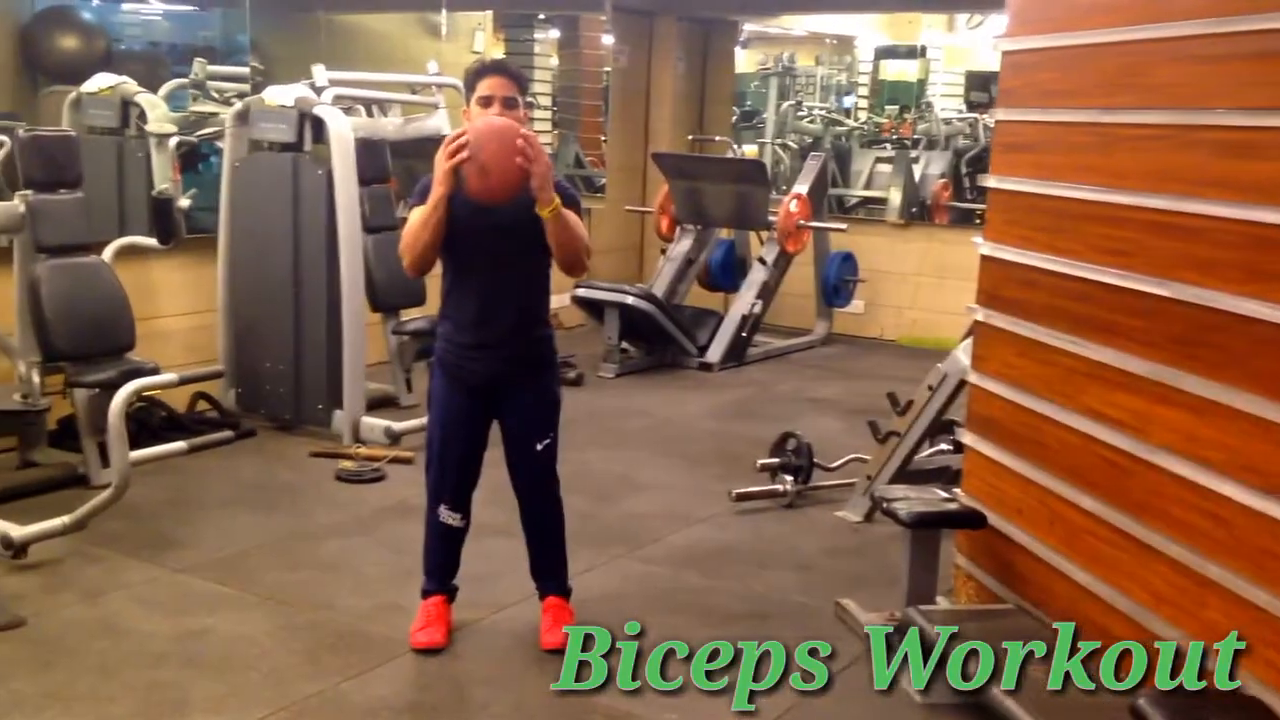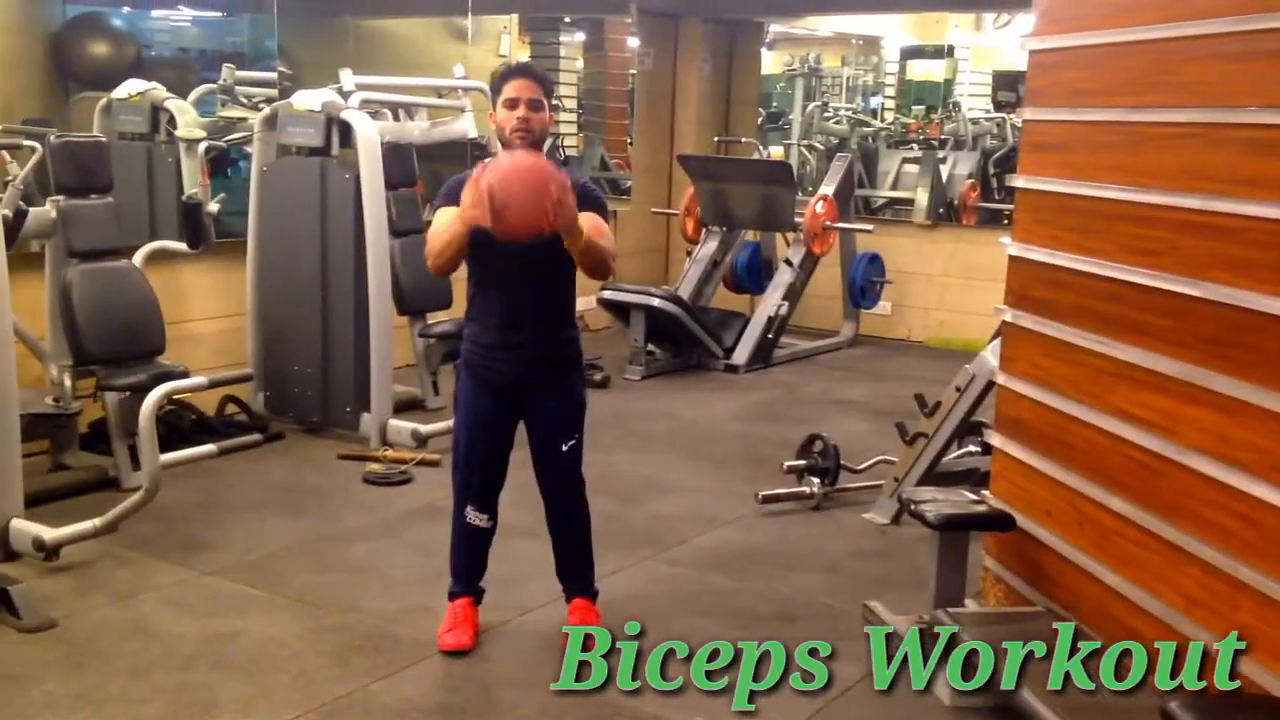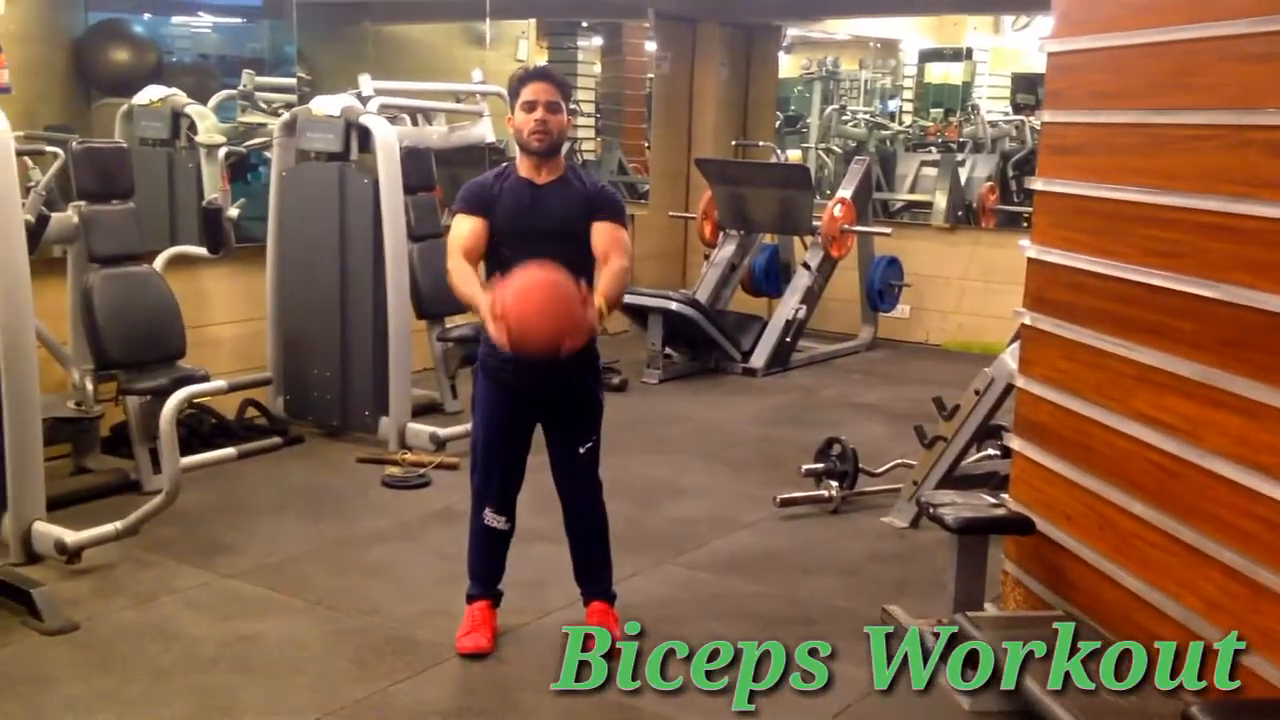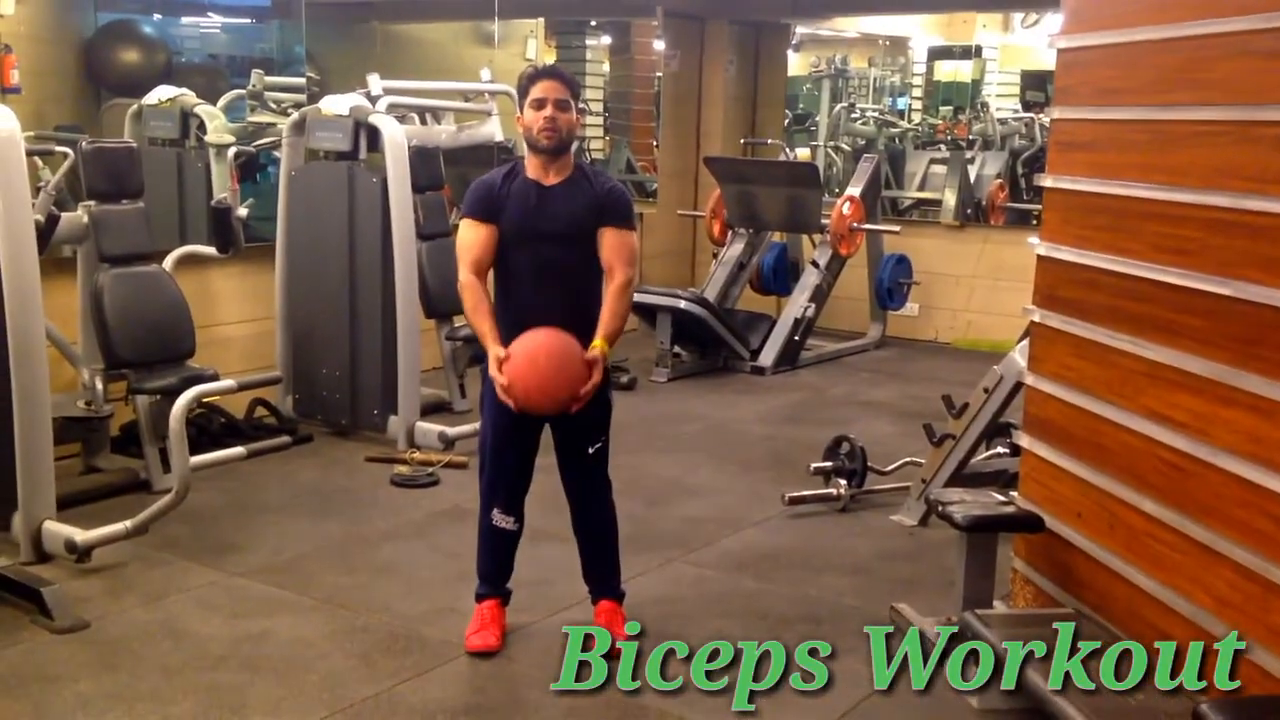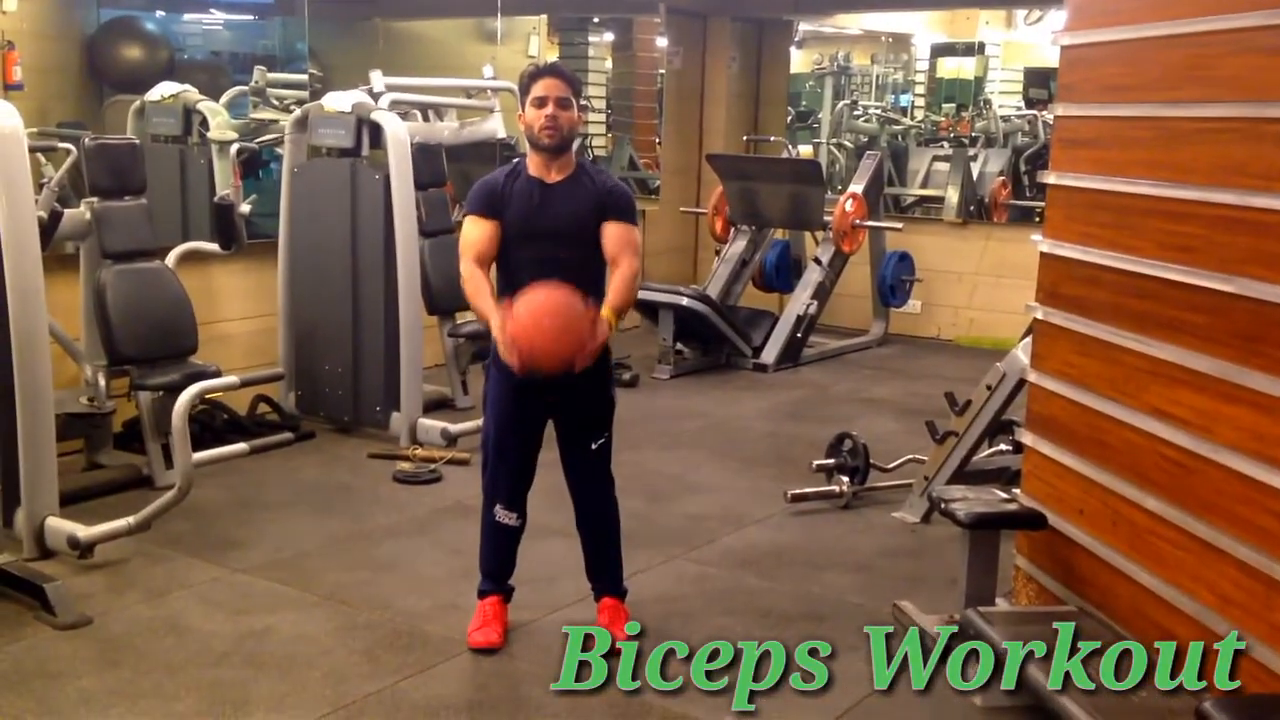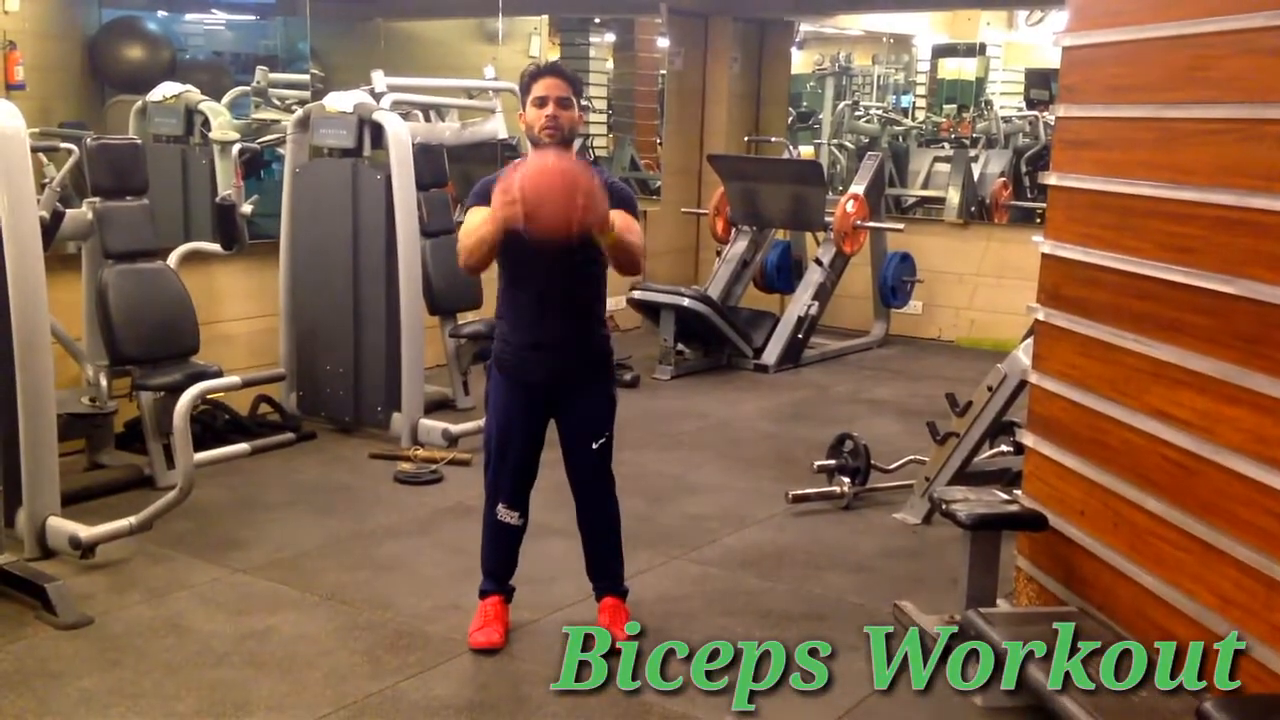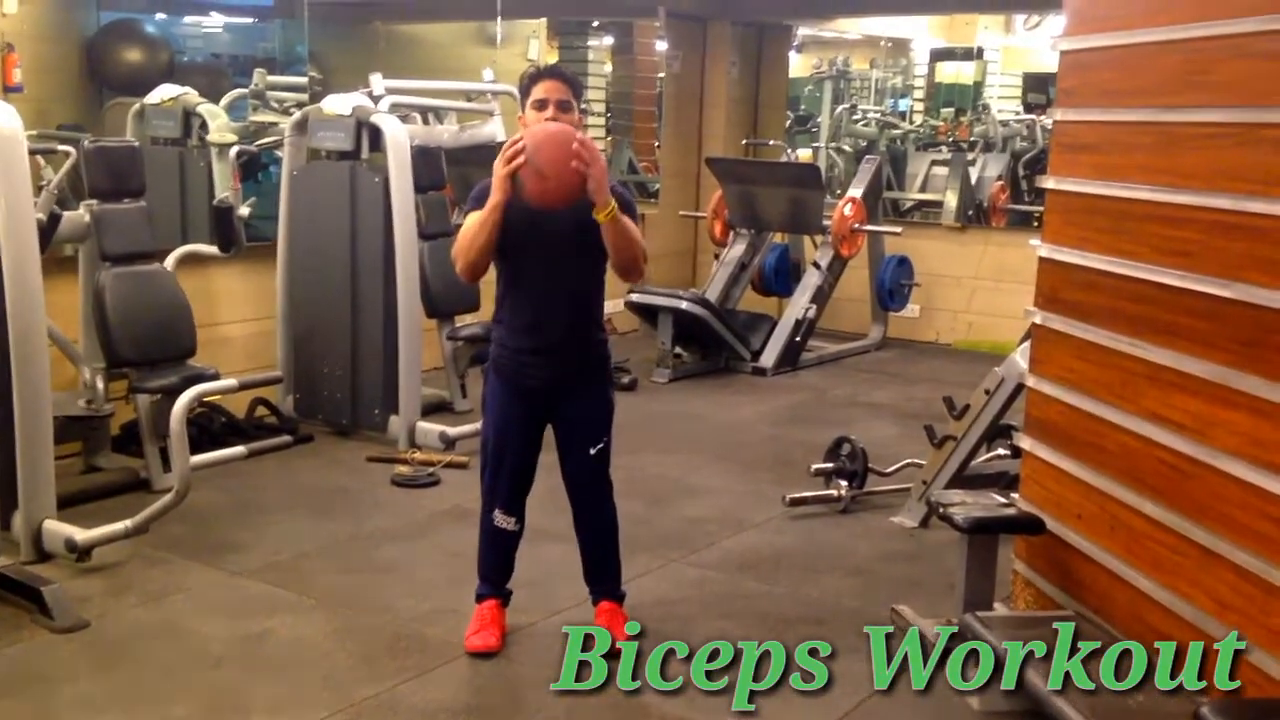
dt=0.4s
person 1, frame 1
left shoulder: (551, 186)
right shoulder: (437, 183)
left elbow: (577, 262)
right elbow: (413, 262)
left wrist: (542, 194)
right wrist: (442, 191)
left hip: (529, 364)
right hip: (459, 363)
left knee: (538, 485)
right knee: (447, 485)
left ankle: (554, 597)
right ankle: (436, 596)
person 1, frame 2
left shoulder: (578, 190)
right shoulder: (463, 187)
left elbow: (605, 261)
right elbow: (435, 257)
left wrist: (572, 232)
right wrist: (468, 222)
left hip: (556, 365)
right hip: (485, 363)
left knee: (565, 485)
right knee: (474, 486)
left ankle: (581, 598)
right ankle: (463, 598)
person 1, frame 3
left shoulder: (595, 195)
right shoulder: (482, 192)
left elbow: (617, 262)
right elbow: (458, 261)
left wrist: (597, 303)
right wrist: (485, 304)
left hip: (574, 367)
right hip: (502, 365)
left knee: (581, 487)
right knee: (493, 487)
left ankle: (599, 601)
right ankle: (482, 601)
person 1, frame 4
left shoulder: (606, 195)
right shoulder: (490, 191)
left elbow: (620, 277)
right elbow: (471, 275)
left wrist: (600, 348)
right wrist: (494, 348)
left hip: (582, 367)
right hip: (511, 365)
left knee: (590, 488)
right knee: (501, 487)
left ankle: (608, 600)
right ankle: (490, 600)
person 1, frame 5
left shoulder: (607, 192)
right shoulder: (493, 190)
left elbow: (627, 265)
right elbow: (471, 266)
left wrist: (605, 321)
right wrist: (496, 319)
left hip: (585, 366)
right hip: (513, 366)
left knee: (593, 484)
right knee: (503, 485)
left ankle: (610, 597)
right ankle: (493, 597)
person 1, frame 6
left shoulder: (607, 189)
right shoulder: (495, 187)
left elbow: (633, 262)
right elbow: (468, 260)
left wrist: (599, 222)
right wrist: (501, 218)
left hip: (586, 365)
right hip: (517, 364)
left knee: (595, 484)
right knee: (506, 485)
left ankle: (611, 598)
right ankle: (494, 597)
person 1, frame 7
left shoulder: (607, 192)
right shoulder: (493, 189)
left elbow: (634, 268)
right elbow: (466, 268)
left wrist: (601, 199)
right wrist: (500, 198)
left hip: (584, 371)
right hip: (513, 369)
left knee: (593, 491)
right knee: (502, 490)
left ankle: (608, 602)
right ankle: (491, 601)
